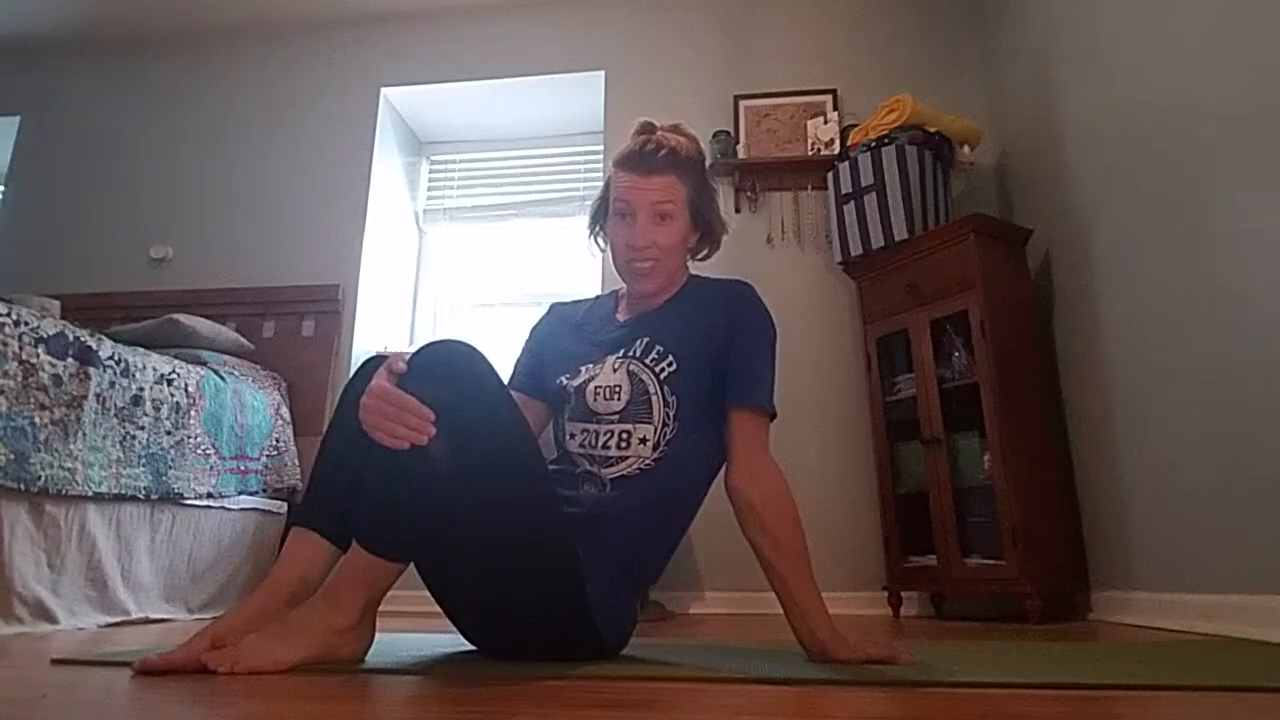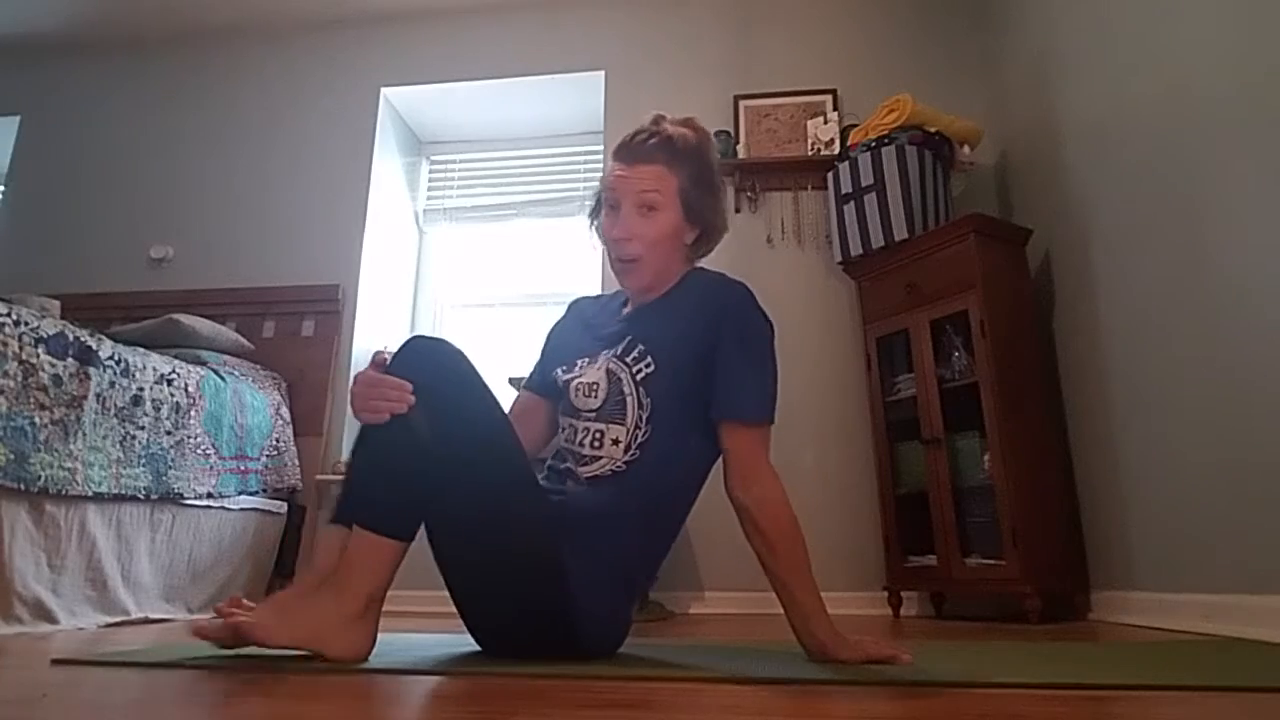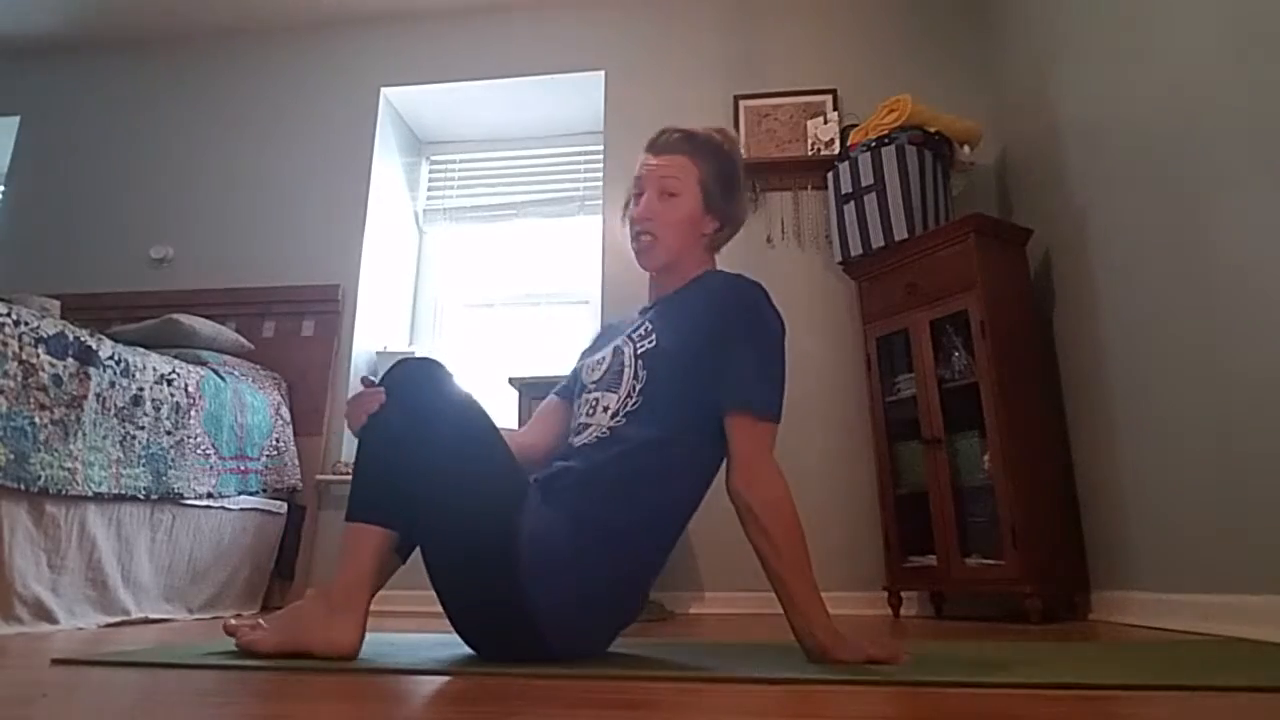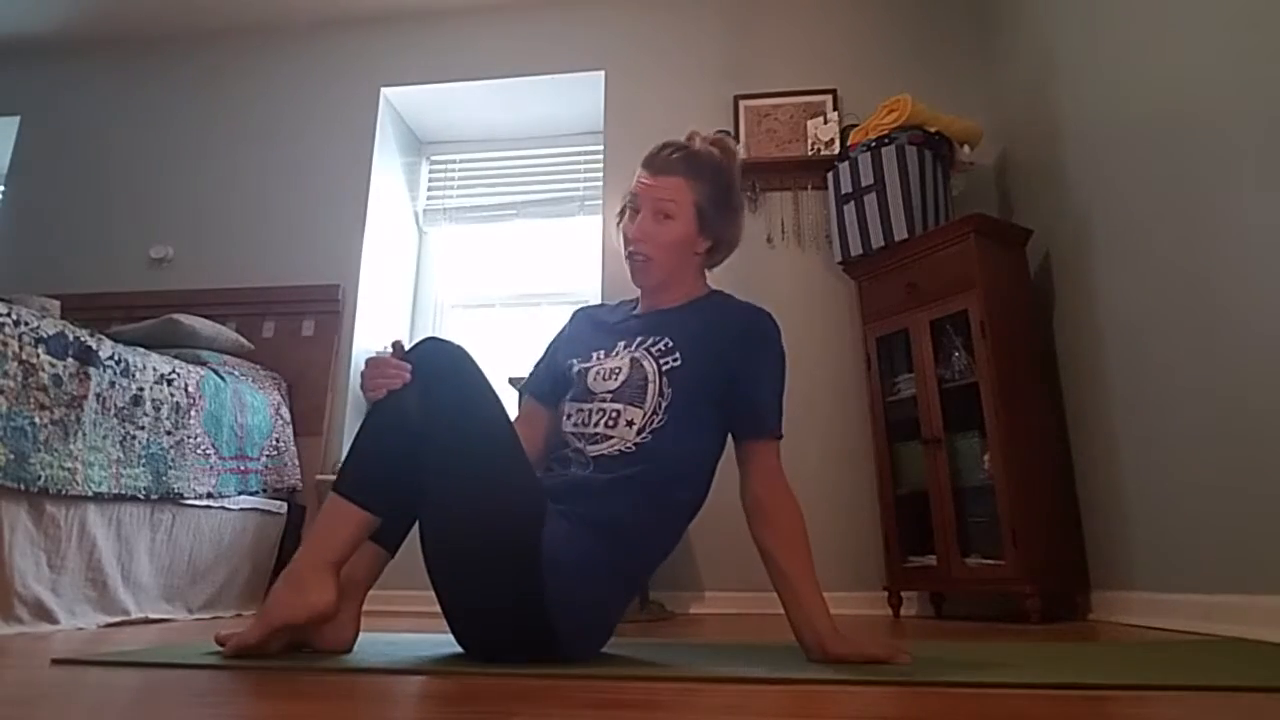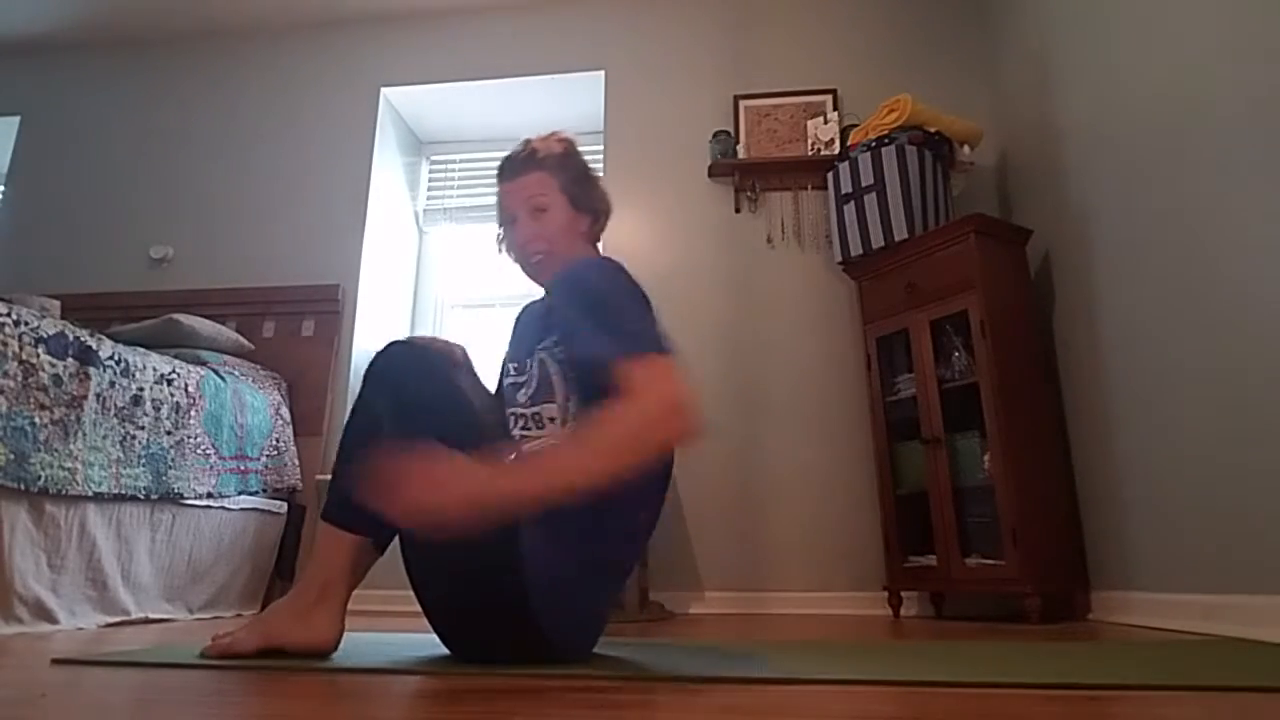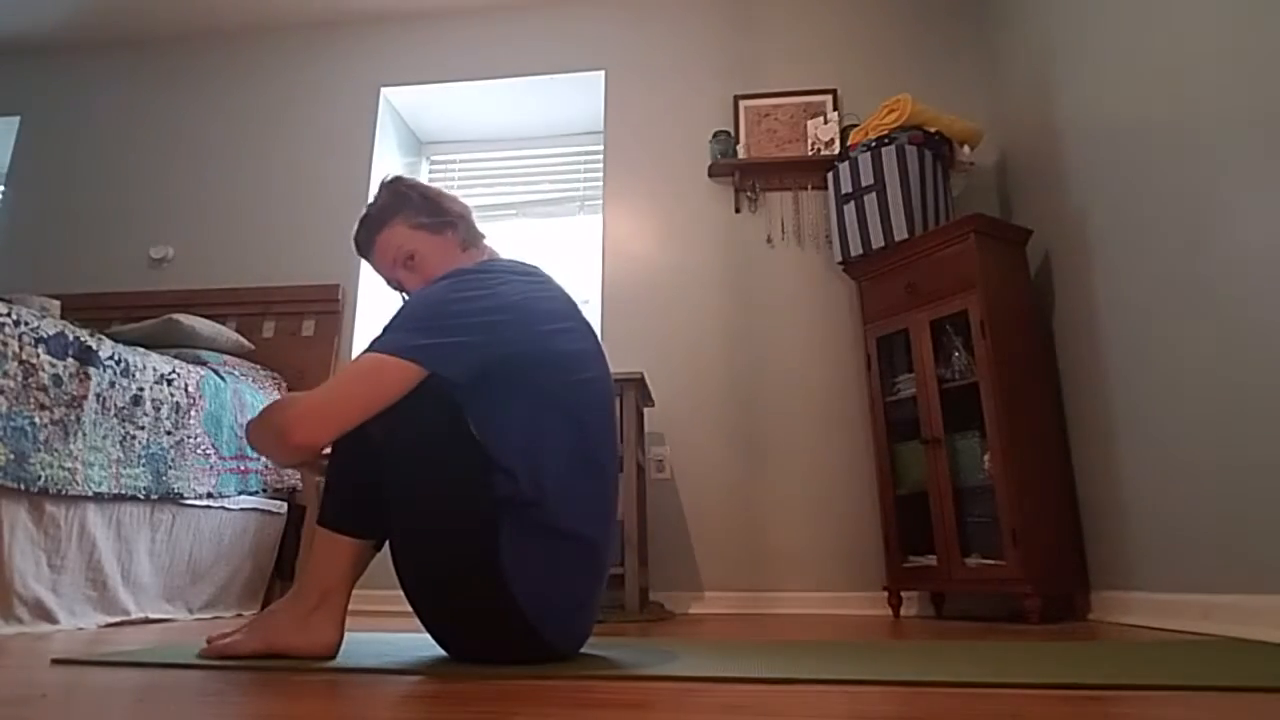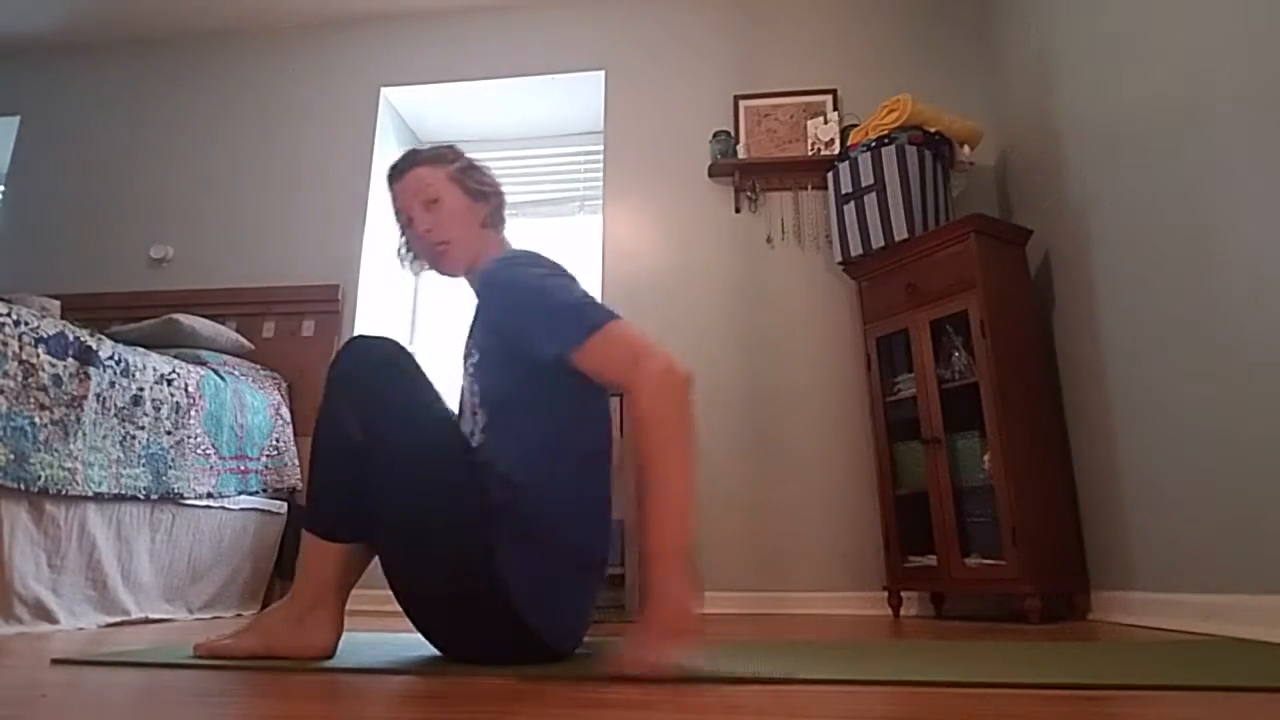
dt=0.7s
person 1, frame 1
left shoulder: (729, 313)
right shoulder: (563, 324)
left elbow: (751, 477)
right elbow: (498, 446)
left wrist: (819, 634)
right wrist: (393, 401)
left hip: (582, 603)
right hip: (511, 583)
left knee: (450, 370)
right knee: (382, 378)
left ankle: (339, 613)
right ankle: (266, 609)
person 1, frame 2
left shoulder: (725, 311)
right shoulder: (579, 319)
left elbow: (750, 479)
right elbow: (512, 443)
left wrist: (820, 634)
right wrist: (393, 407)
left hip: (573, 604)
right hip: (522, 583)
left knee: (435, 367)
right knee: (416, 371)
left ankle: (347, 606)
right ankle: (326, 591)
person 1, frame 3
left shoulder: (737, 307)
right shoulder: (617, 332)
left elbow: (752, 476)
right elbow: (533, 444)
right wrist: (397, 426)
left hip: (556, 593)
right hip: (531, 586)
left knee: (418, 383)
right knee: (414, 401)
left ankle: (340, 606)
right ankle: (346, 602)
person 1, frame 4
left shoulder: (741, 332)
right shoulder: (585, 326)
left elbow: (765, 488)
right elbow: (518, 450)
left wrist: (820, 634)
right wrist: (406, 404)
left hip: (561, 597)
right hip: (512, 591)
left knee: (440, 363)
right knee: (423, 379)
left ankle: (312, 575)
right ankle: (335, 602)
person 1, frame 5
left shoulder: (592, 286)
right shoulder: (537, 318)
left elbow: (665, 414)
left wrist: (486, 483)
left hip: (538, 597)
right hip: (521, 592)
left knee: (404, 369)
left ankle: (314, 606)
right ankle: (319, 601)
person 1, frame 6
left shoulder: (467, 295)
right shoulder: (524, 290)
left elbow: (304, 428)
left wrist: (262, 428)
left hip: (523, 602)
right hip: (551, 601)
left knee: (391, 402)
left ankle: (313, 611)
right ankle: (316, 606)
person 1, frame 7
left shoulder: (514, 280)
right shoulder: (508, 292)
left elbow: (660, 379)
left wrist: (667, 581)
left hip: (511, 603)
right hip: (538, 605)
left knee: (370, 371)
left ankle: (309, 612)
